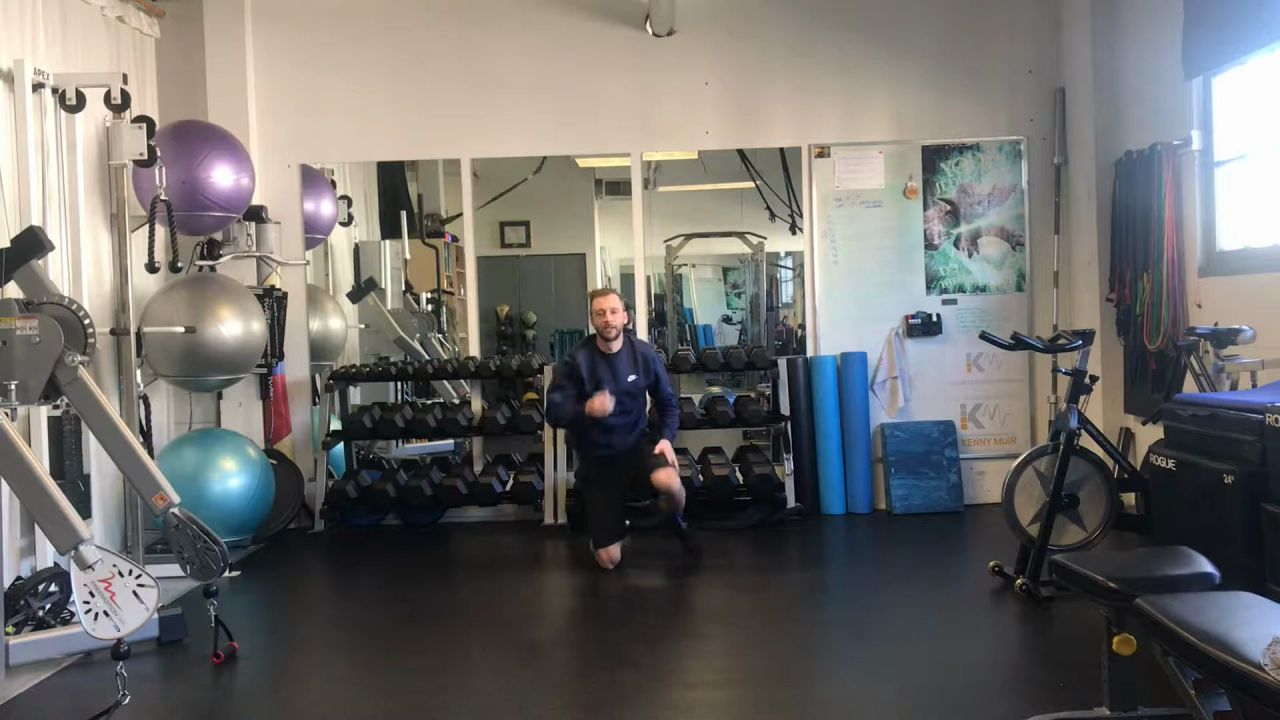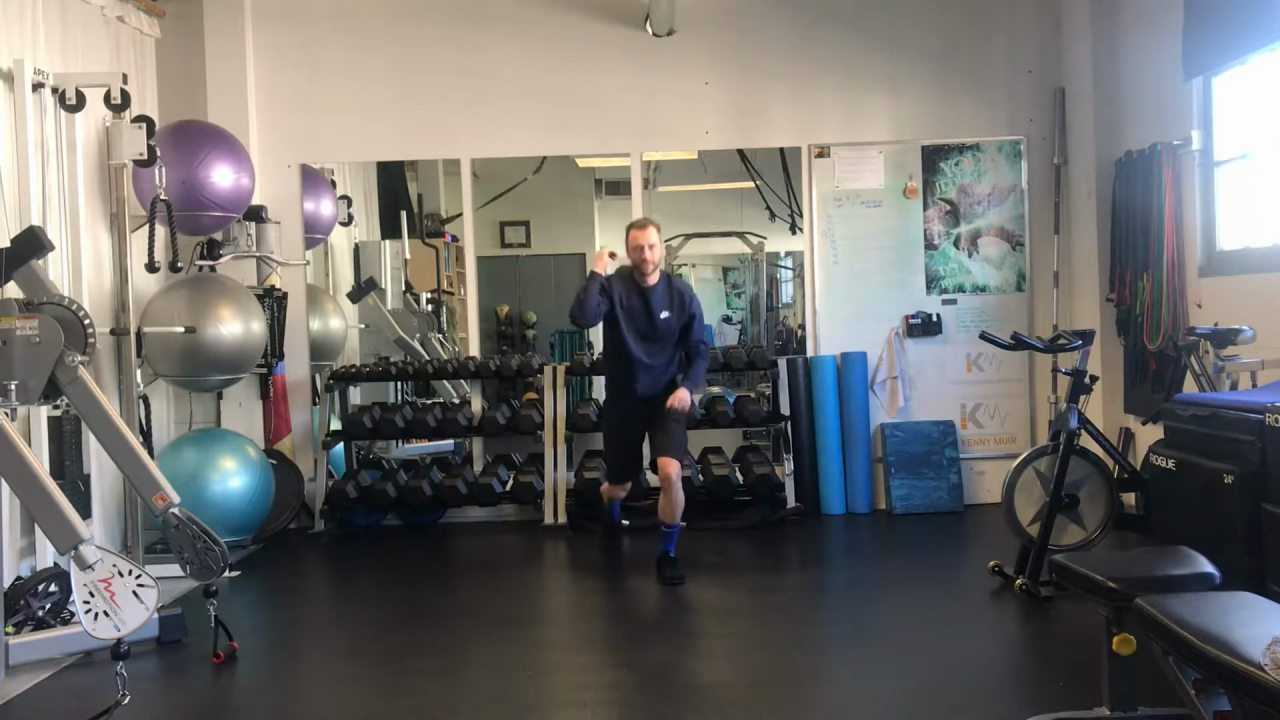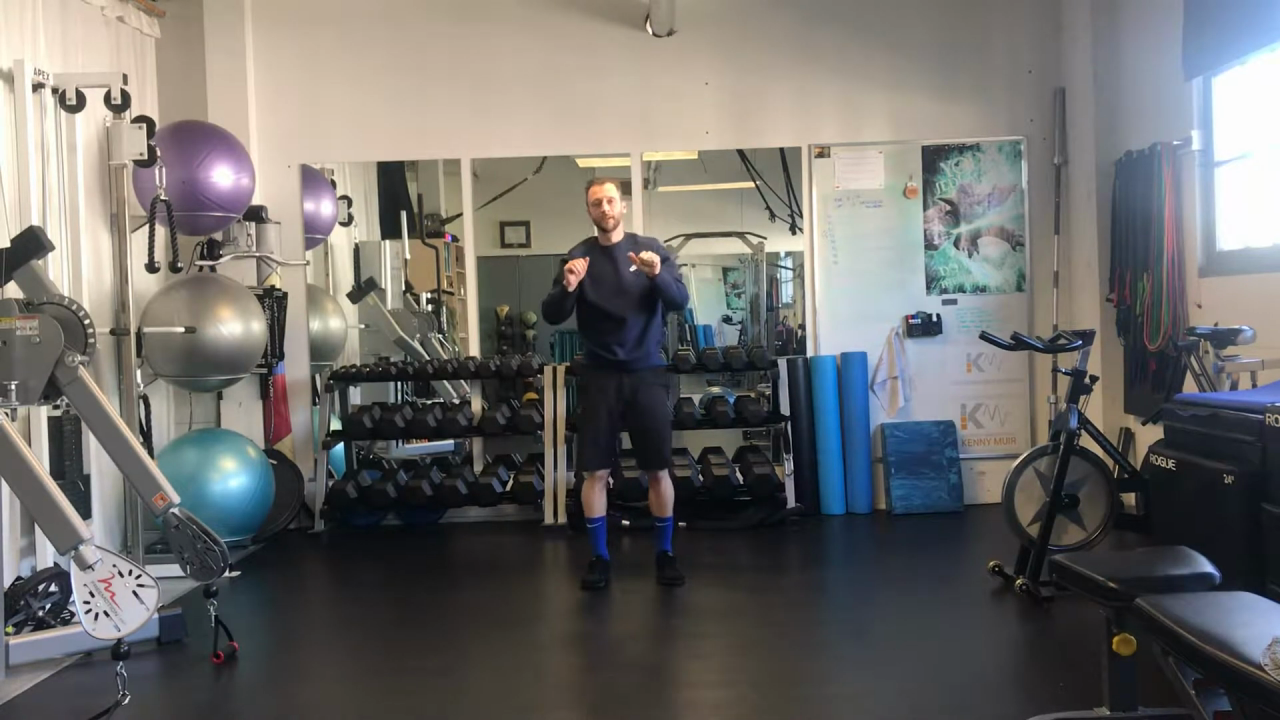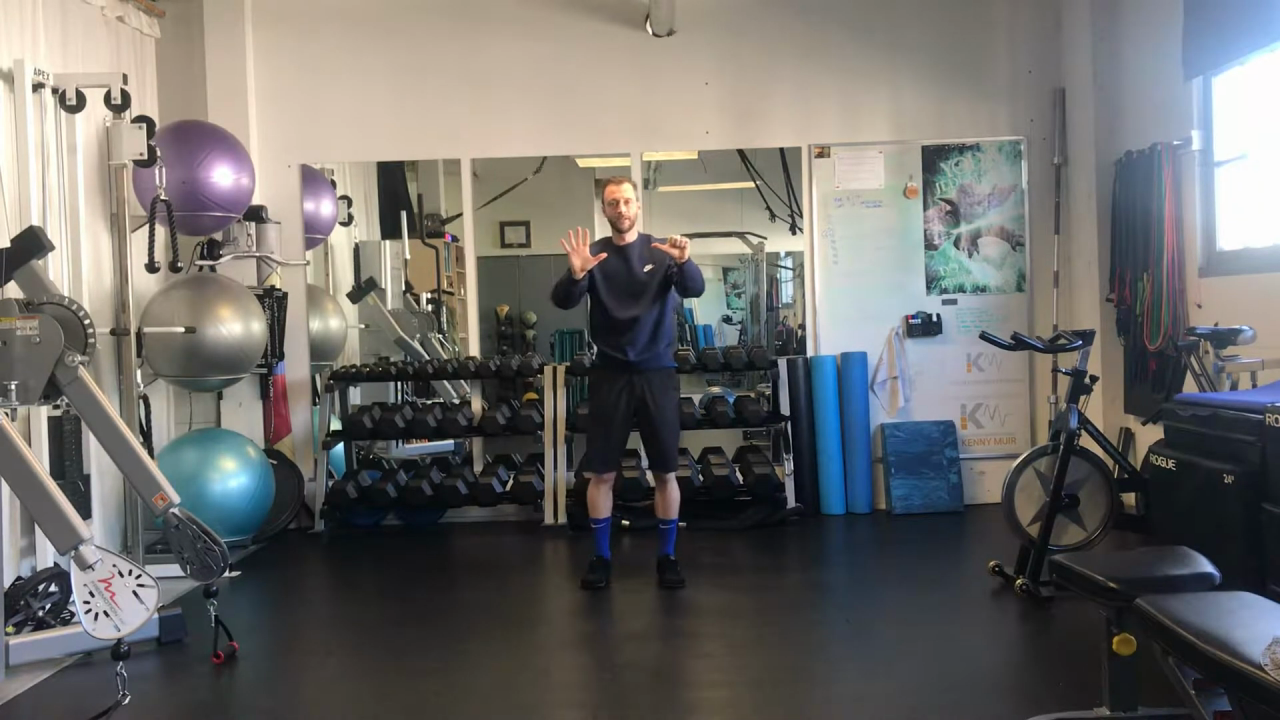
dt=0.7s
person 1, frame 1
left shoulder: (644, 354)
right shoulder: (576, 361)
left elbow: (667, 403)
right elbow: (555, 413)
left wrist: (666, 438)
right wrist: (586, 409)
left hip: (637, 446)
right hip: (598, 459)
left knee: (669, 482)
right knee: (608, 560)
left ankle: (677, 521)
right ankle: (604, 530)
person 1, frame 2
left shoulder: (681, 293)
right shoulder: (612, 286)
left elbow: (699, 349)
right elbow: (580, 319)
left wrist: (687, 386)
right wrist: (597, 274)
left hip: (666, 398)
right hip: (621, 401)
left knee: (670, 473)
right knee: (617, 486)
left ankle: (667, 555)
right ankle: (611, 517)
person 1, frame 3
left shoulder: (650, 249)
right shoulder: (579, 256)
left elbow: (680, 301)
right elbow: (552, 316)
left wrist: (658, 274)
right wrist: (567, 287)
left hip: (647, 374)
right hip: (599, 377)
left knee: (658, 471)
right knee: (595, 472)
left ankle: (665, 553)
right ankle: (599, 557)
person 1, frame 4
left shoulder: (662, 250)
right shoulder: (594, 253)
left elbow: (694, 289)
right elbow: (562, 301)
left wrist: (684, 262)
right wrist: (575, 274)
left hip: (656, 373)
right hip: (610, 375)
left knee: (665, 472)
right knee: (601, 473)
left ankle: (667, 557)
right ankle: (601, 558)
